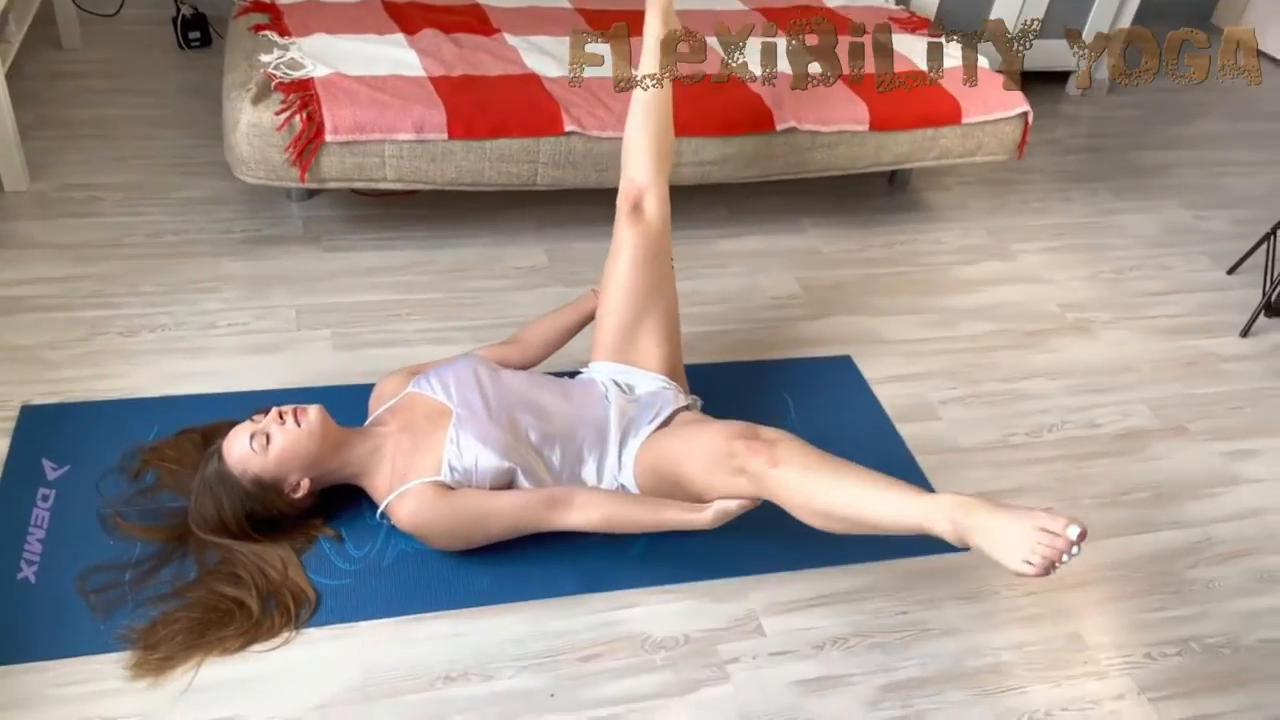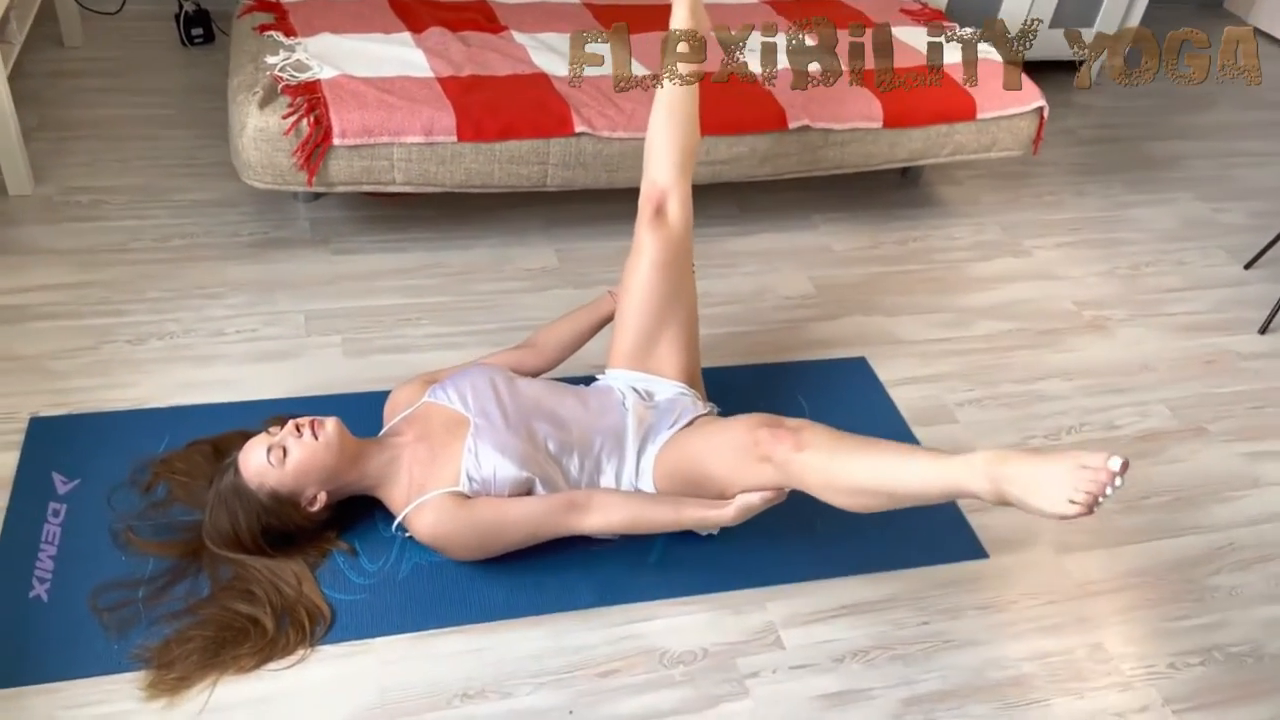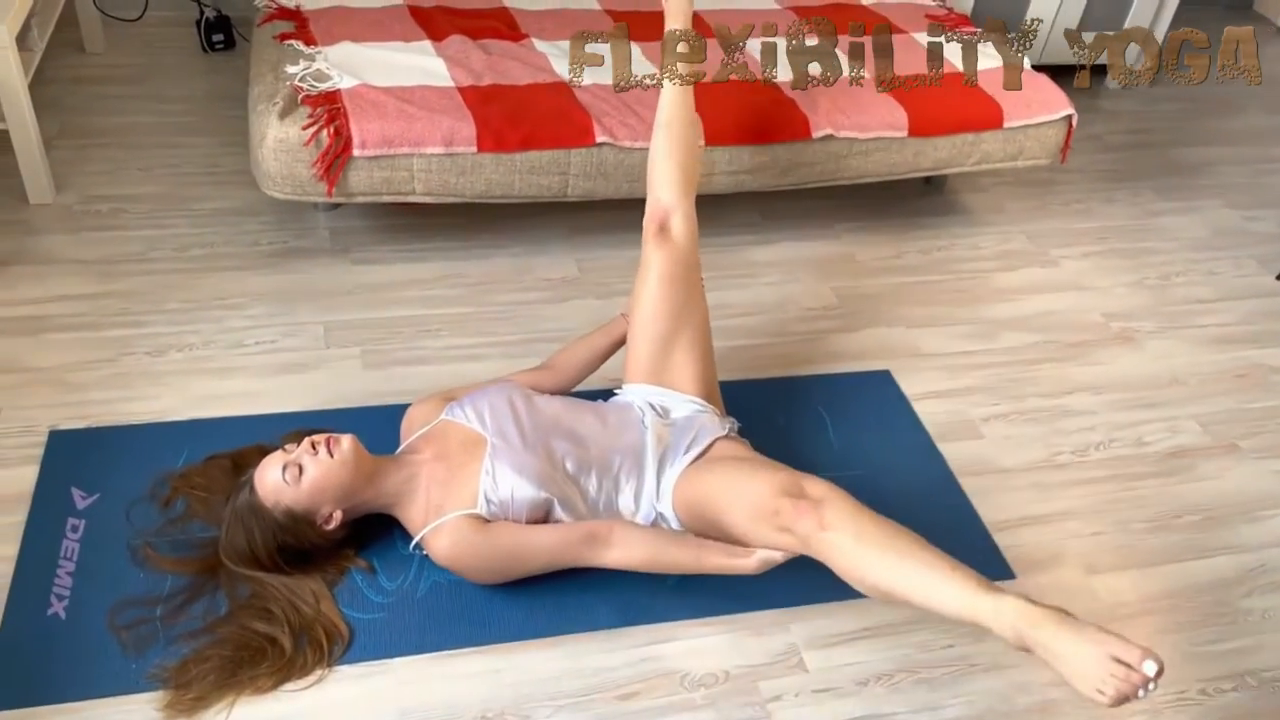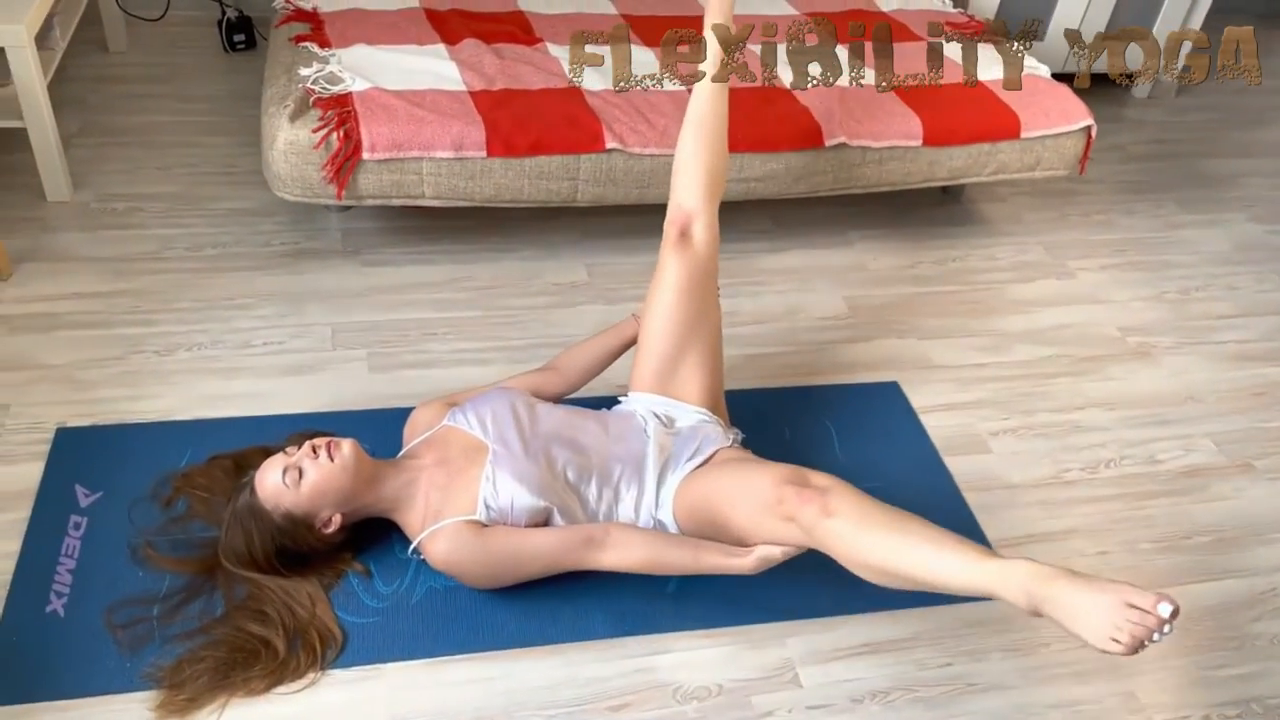
dt=0.3s
person 1, frame 1
left shoulder: (392, 392)
right shoulder: (414, 507)
left elbow: (507, 356)
right elbow: (557, 508)
left wrist: (600, 294)
right wrist: (703, 512)
left hip: (619, 390)
right hip: (638, 453)
left knee: (641, 202)
right knee: (751, 453)
right ankle: (963, 516)
person 1, frame 2
left shoulder: (407, 400)
right shoulder: (432, 518)
left elbow: (520, 363)
right elbow: (578, 512)
left wrist: (619, 296)
right wrist: (722, 514)
left hip: (636, 395)
right hip: (654, 459)
left knee: (662, 203)
right knee: (774, 440)
right ankle: (999, 473)
person 1, frame 3
left shoulder: (423, 419)
right shoulder: (449, 540)
left elbow: (539, 380)
right elbow: (595, 543)
left wrist: (633, 318)
right wrist: (743, 562)
left hip: (654, 415)
right hip: (676, 481)
left knee: (668, 220)
right knee: (803, 504)
right ankle: (1031, 624)
person 1, frame 4
left shoulder: (426, 423)
right shoulder: (445, 547)
left elbow: (544, 382)
right elbow: (594, 548)
left wrist: (647, 318)
right wrist: (739, 563)
left hip: (658, 423)
right hip: (674, 487)
left knee: (689, 228)
right knee: (804, 498)
right ankle: (1037, 586)
